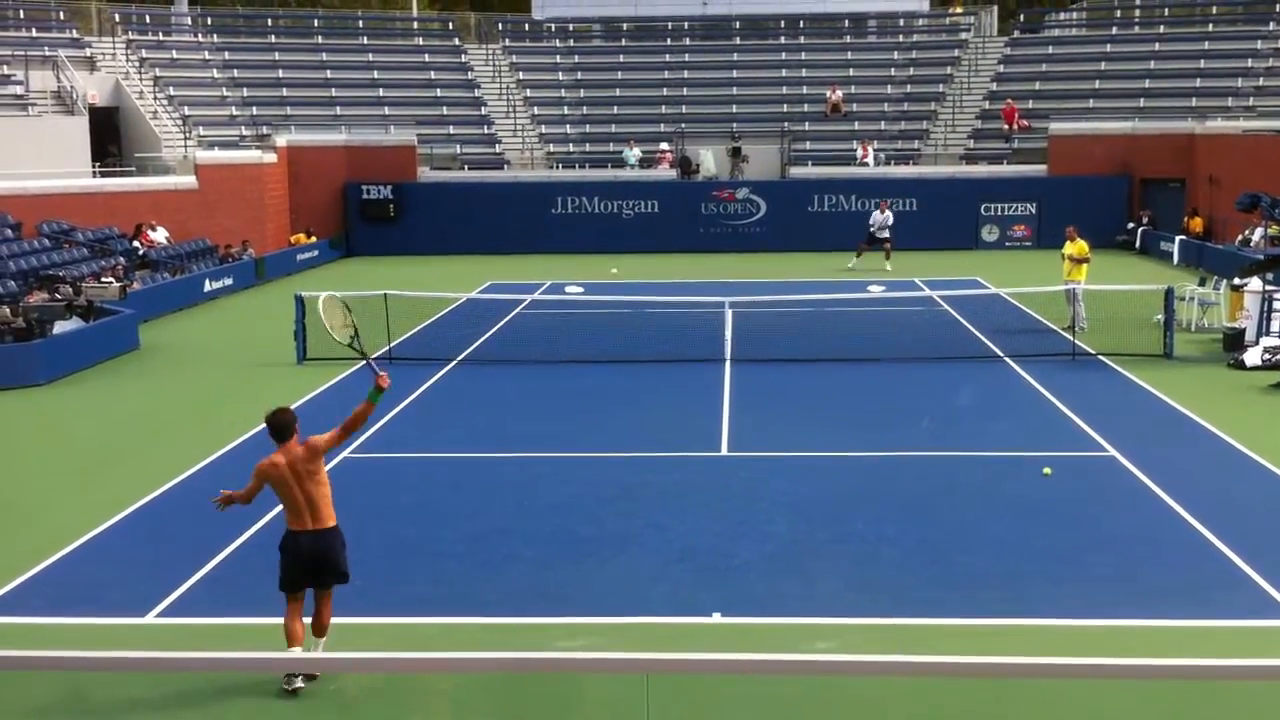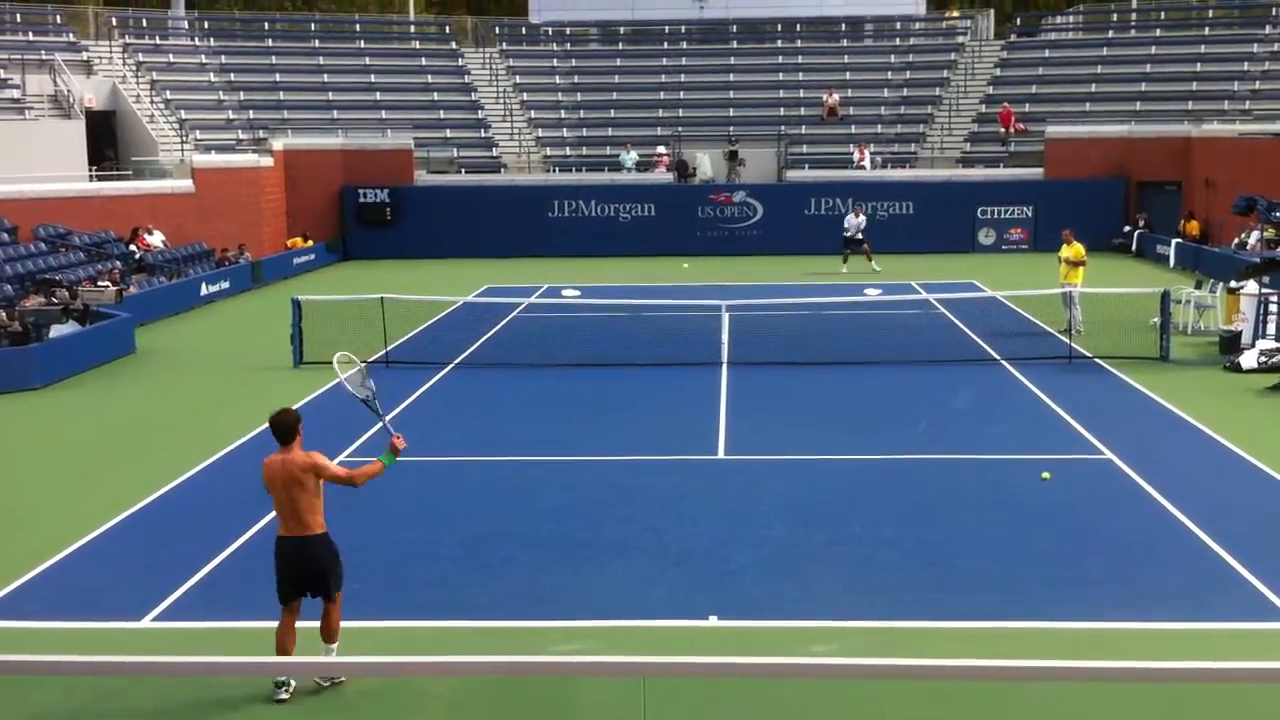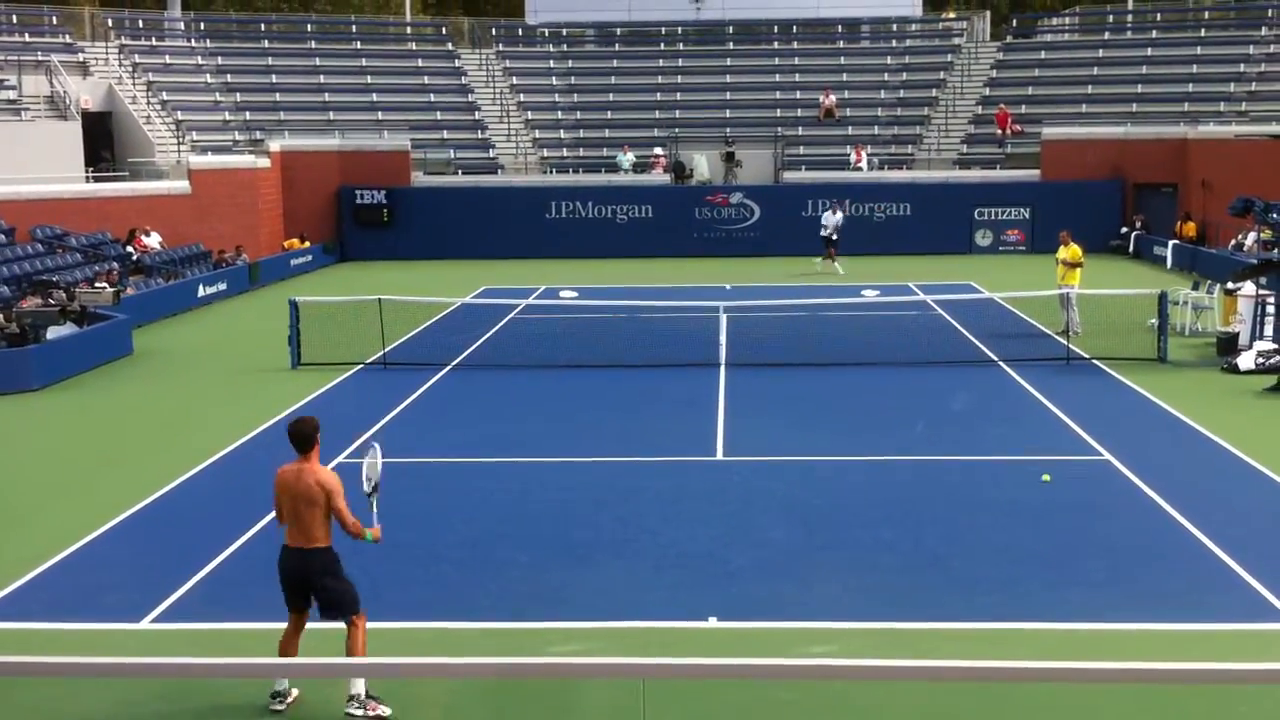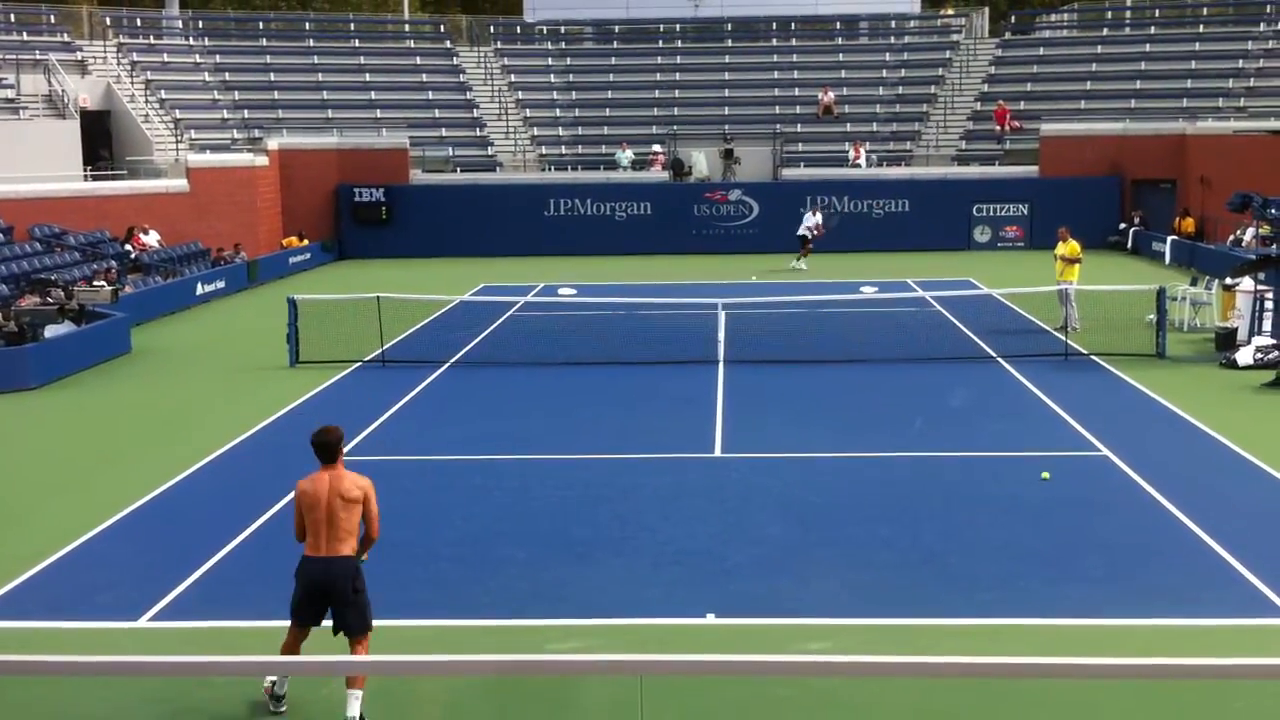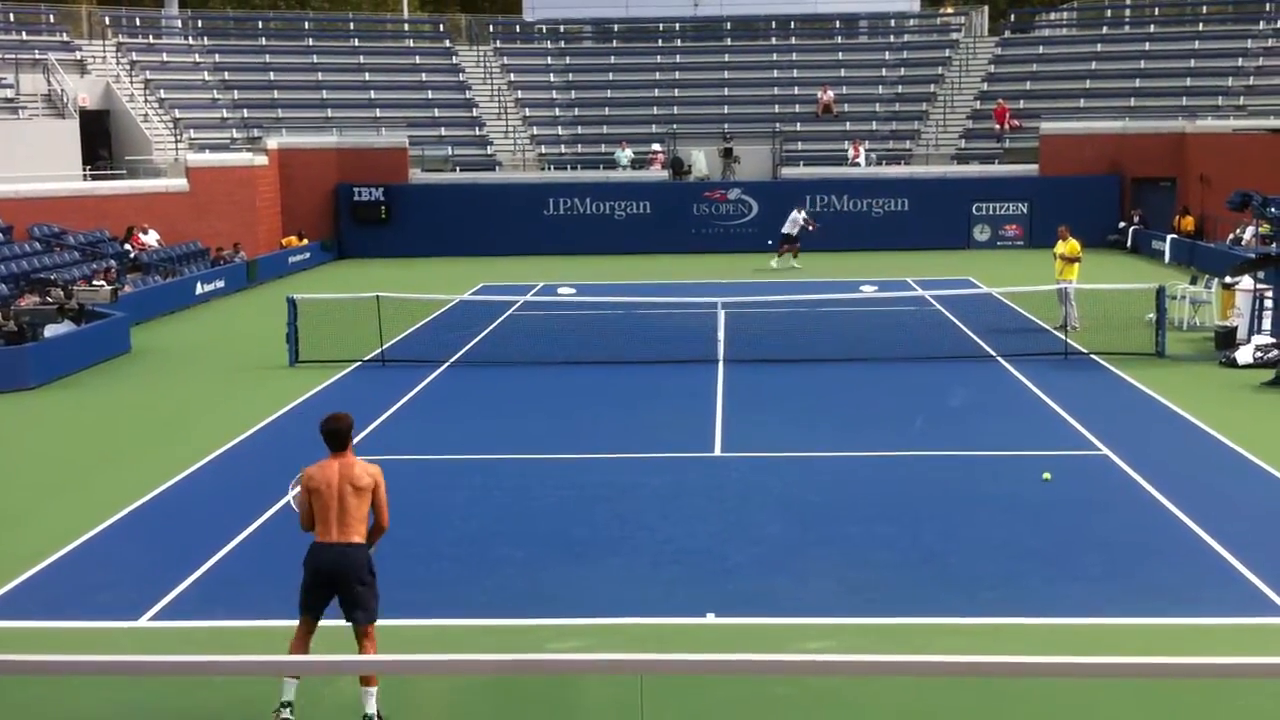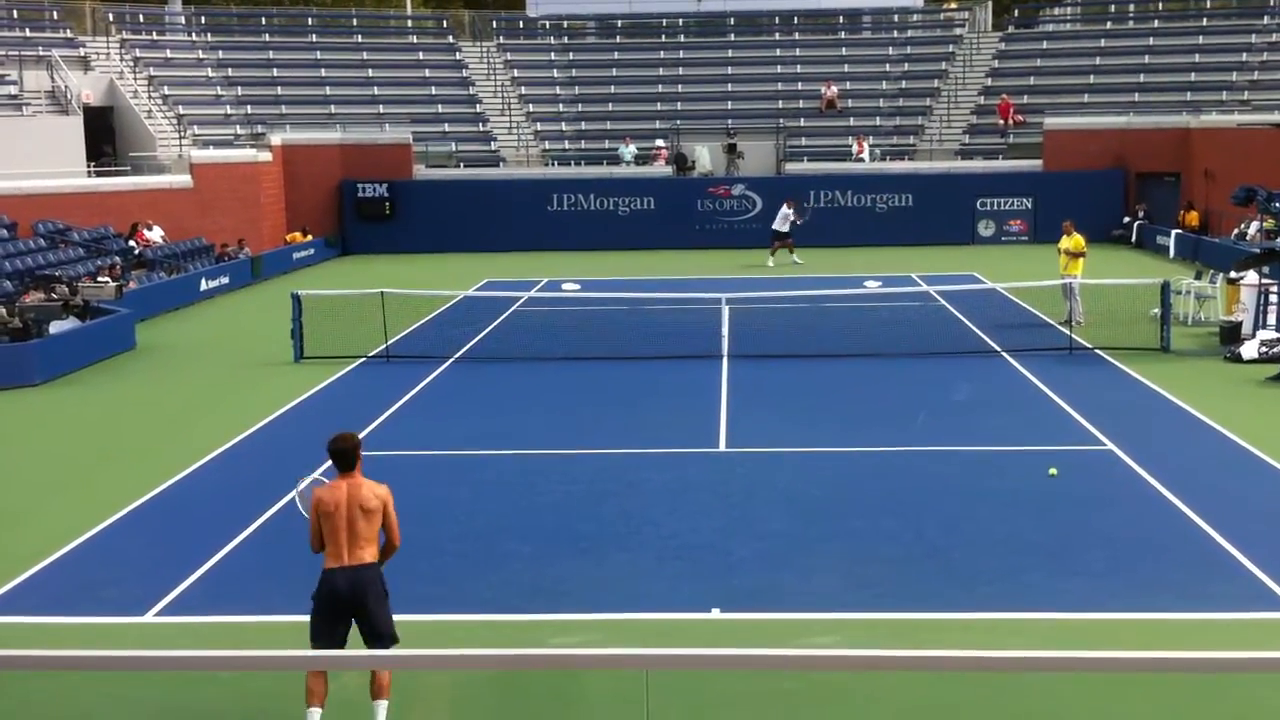
dt=0.2s
person 1, frame 1
left shoulder: (266, 466)
right shoulder: (311, 449)
left elbow: (247, 498)
right elbow: (350, 427)
left wrist: (228, 499)
right wrist: (377, 392)
left hip: (297, 540)
right hip: (330, 536)
left knee: (294, 606)
right knee: (324, 600)
left ankle: (295, 671)
person 1, frame 2
left shoulder: (268, 465)
right shoulder: (310, 460)
right elbow: (353, 479)
right wrist: (390, 454)
left hip: (285, 546)
right hip: (316, 544)
left knee: (289, 612)
right knee: (332, 603)
left ankle: (282, 682)
person 1, frame 3
left shoulder: (281, 475)
right shoulder: (326, 478)
right elbow: (349, 526)
right wrist: (371, 533)
left hip: (289, 558)
right hip: (321, 559)
left knee: (295, 623)
right knee: (356, 622)
left ankle: (281, 692)
person 1, frame 4
left shoulder: (303, 487)
right shoulder: (361, 484)
left elbow: (299, 535)
right elbow: (372, 534)
right wrist: (359, 552)
left hip: (310, 568)
right hip: (344, 570)
left knee: (296, 633)
right knee: (359, 643)
left ankle: (278, 692)
person 1, frame 5
left shoulder: (311, 475)
right shoulder: (371, 472)
left elbow: (305, 524)
right elbow: (383, 523)
left hip: (319, 555)
right hip: (354, 557)
left knee: (304, 631)
right knee: (366, 638)
person 1, frame 6
left shoulder: (320, 497)
right shoulder: (379, 492)
left elbow: (316, 545)
right elbow: (394, 542)
left hip: (333, 581)
right hip: (367, 580)
